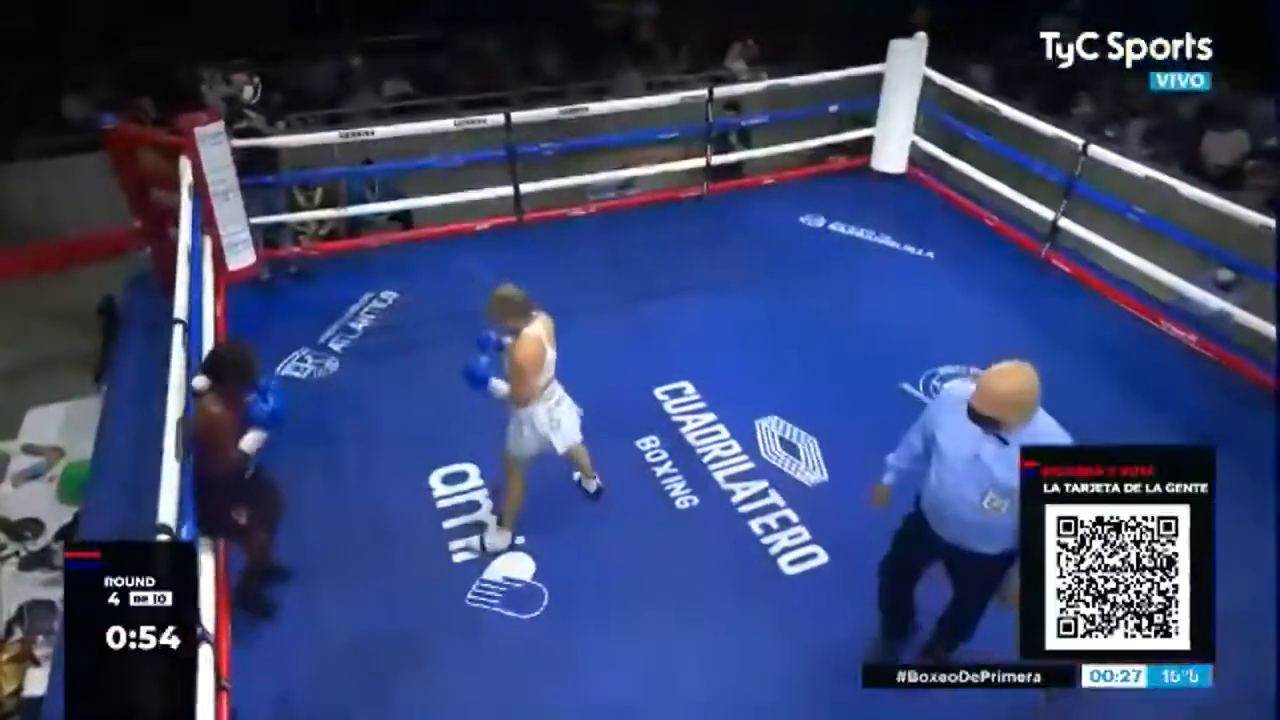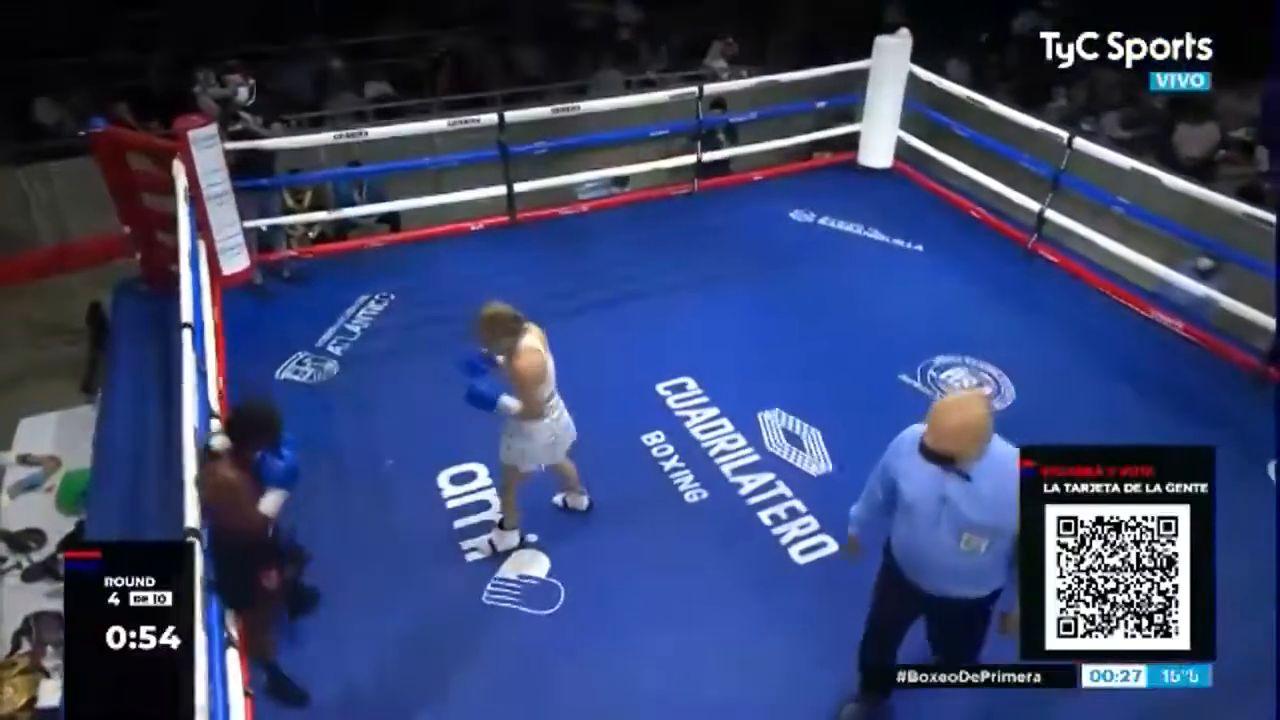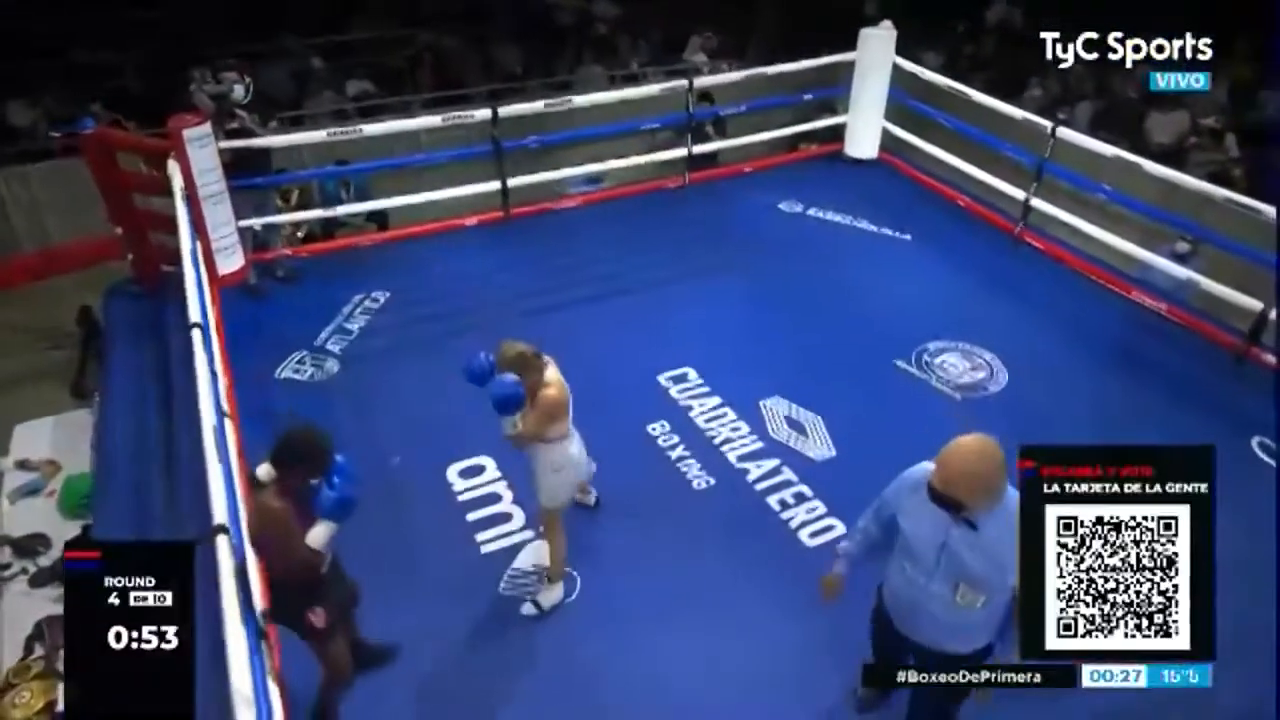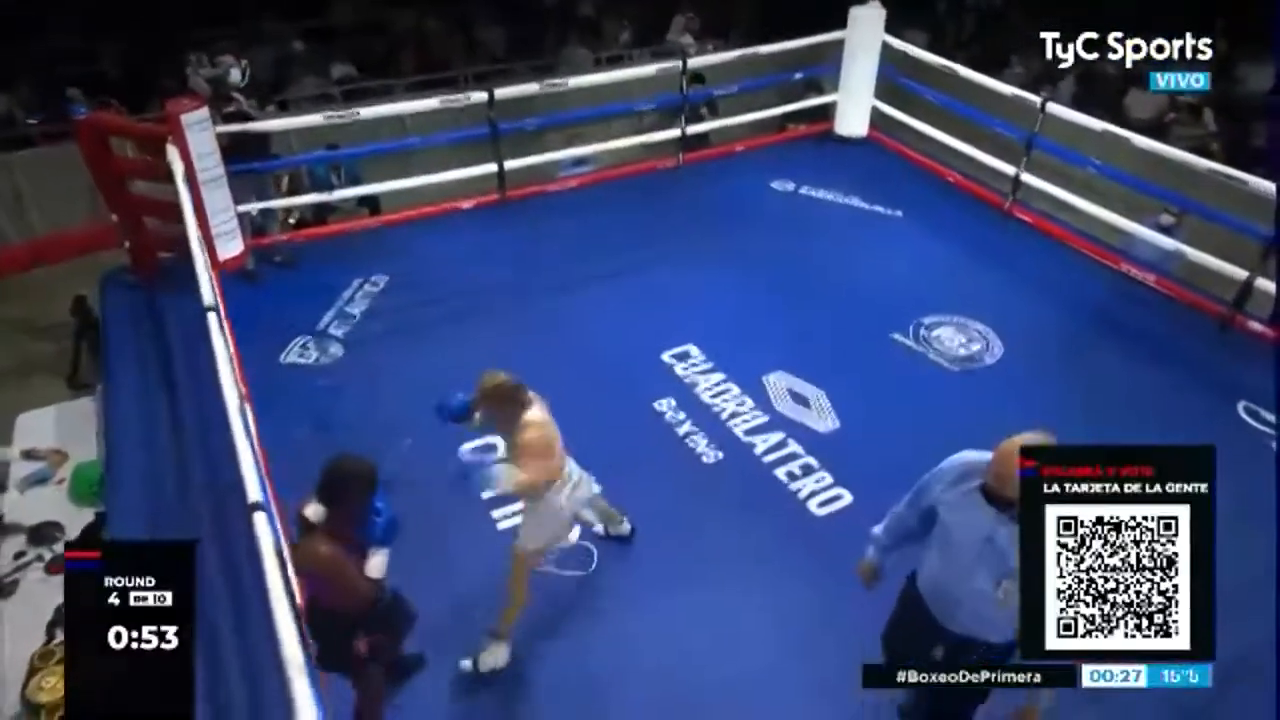
dt=0.5s
person 1, frame 1
right shoulder: (954, 397)
right elbow: (920, 437)
left wrist: (1019, 575)
right wrist: (890, 477)
left hip: (986, 551)
right hip: (929, 520)
left knee: (967, 604)
right knee: (893, 575)
left ankle: (939, 647)
right ankle: (895, 633)
person 1, frame 2
left shoulder: (1019, 479)
right shoulder: (910, 442)
right elbow: (881, 486)
right wrist: (858, 526)
left hip: (969, 595)
right hip: (902, 568)
left knee: (956, 652)
right knee: (879, 637)
left ankle: (948, 654)
person 1, frame 3
right shoulder: (916, 480)
right elbow: (877, 523)
right wrist: (843, 563)
left hip: (956, 654)
right hip: (894, 611)
right knee: (884, 656)
right ankle: (882, 684)
person 1, frame 4
right shoulder: (961, 469)
right elbow: (913, 512)
left wrist: (1041, 695)
right wrist: (877, 552)
left hip: (986, 645)
right hip: (924, 598)
right knee: (897, 655)
person 2, frame 1
left shoulder: (220, 392)
right shoulder: (213, 414)
right elbow: (225, 467)
left wrist: (259, 404)
right wrist: (259, 432)
left hip: (244, 474)
right hip: (223, 488)
left knee: (273, 504)
right knee: (258, 552)
left ankle: (264, 567)
right ankle: (247, 592)
person 2, frame 2
left shoulder: (223, 450)
right shoulder: (226, 478)
right elbow: (252, 529)
left hip: (258, 537)
right hip: (242, 554)
right knee: (259, 618)
left ankle: (283, 598)
right ankle: (275, 676)
person 2, frame 3
left shoulder: (284, 480)
right shoulder: (272, 508)
right elbow: (298, 564)
left wrist: (326, 487)
right wrist: (329, 522)
left hip: (320, 572)
right hip: (300, 593)
left knee: (347, 603)
right knee: (340, 669)
left ankle: (357, 652)
person 2, frame 4
left shoulder: (316, 512)
right shoulder: (325, 554)
right elbow: (361, 599)
right wrist: (379, 548)
right hip: (347, 625)
left knee: (396, 621)
right knee: (373, 689)
left ankle: (390, 665)
person 3, frame 1
left shoulder: (521, 351)
right shoulder: (541, 319)
left elbow: (521, 397)
left wrist: (489, 382)
right wrist: (502, 343)
left hip: (533, 414)
right hip: (554, 399)
left knee: (514, 470)
right knee: (571, 443)
left ankle: (502, 533)
right ankle: (590, 480)
person 3, frame 2
left shoulder: (524, 364)
right shoulder: (530, 331)
left elbow: (534, 411)
left wrist: (499, 402)
right wrist: (494, 361)
left hip: (533, 429)
right hip: (554, 416)
left knee: (509, 481)
right knee: (559, 459)
left ankle: (509, 533)
right ankle: (578, 497)
person 3, frame 3
left shoulder: (549, 396)
right shoulder: (540, 362)
left elbow: (520, 437)
left wrist: (509, 411)
right wrist: (492, 380)
left hip: (554, 455)
right hip: (563, 449)
left knee: (551, 523)
right knee: (571, 476)
left ankle: (554, 586)
right ankle: (586, 494)
person 3, frame 4
left shoulder: (531, 437)
right shoulder: (529, 402)
left elbow: (534, 483)
right elbow: (487, 417)
left wrist: (496, 475)
right wrist: (472, 415)
left hip: (553, 502)
right hip: (571, 480)
left knee: (519, 571)
right knee: (593, 505)
left ankle: (498, 647)
right ankle: (621, 526)
person 4, frame 1
left shoulder: (266, 107)
right shoulder: (230, 112)
left wrist: (262, 127)
left hip: (271, 173)
right hip: (246, 178)
right knee: (253, 225)
left ankle: (290, 262)
right ankle: (261, 270)
person 4, frame 2
left shoulder: (262, 107)
right shoulder: (223, 113)
left elbow: (278, 135)
left wrist: (256, 128)
left hip: (267, 177)
right hip: (241, 181)
left knee: (275, 223)
right knee: (248, 229)
left ankle: (283, 267)
right ankle: (254, 275)
person 4, frame 3
left shoulder: (258, 105)
right shoulder: (219, 109)
left wrist: (251, 126)
left hip: (263, 177)
right hip: (237, 181)
left knee: (271, 223)
right knee: (243, 230)
left ankle: (277, 266)
right ankle: (250, 275)
person 4, frame 4
right shoulder: (216, 97)
left wrist: (248, 110)
left hip: (261, 161)
right hip: (235, 166)
left knee: (269, 207)
right knee: (242, 214)
left ankle: (275, 251)
right ankle: (247, 261)
